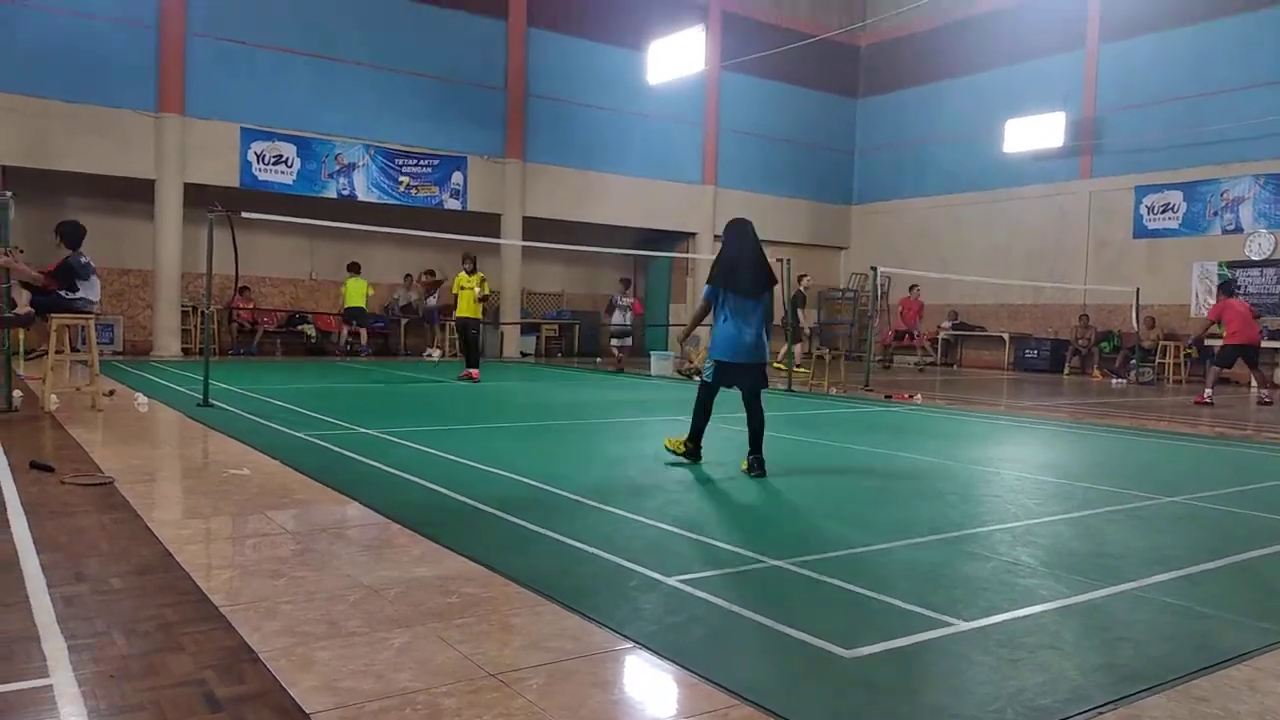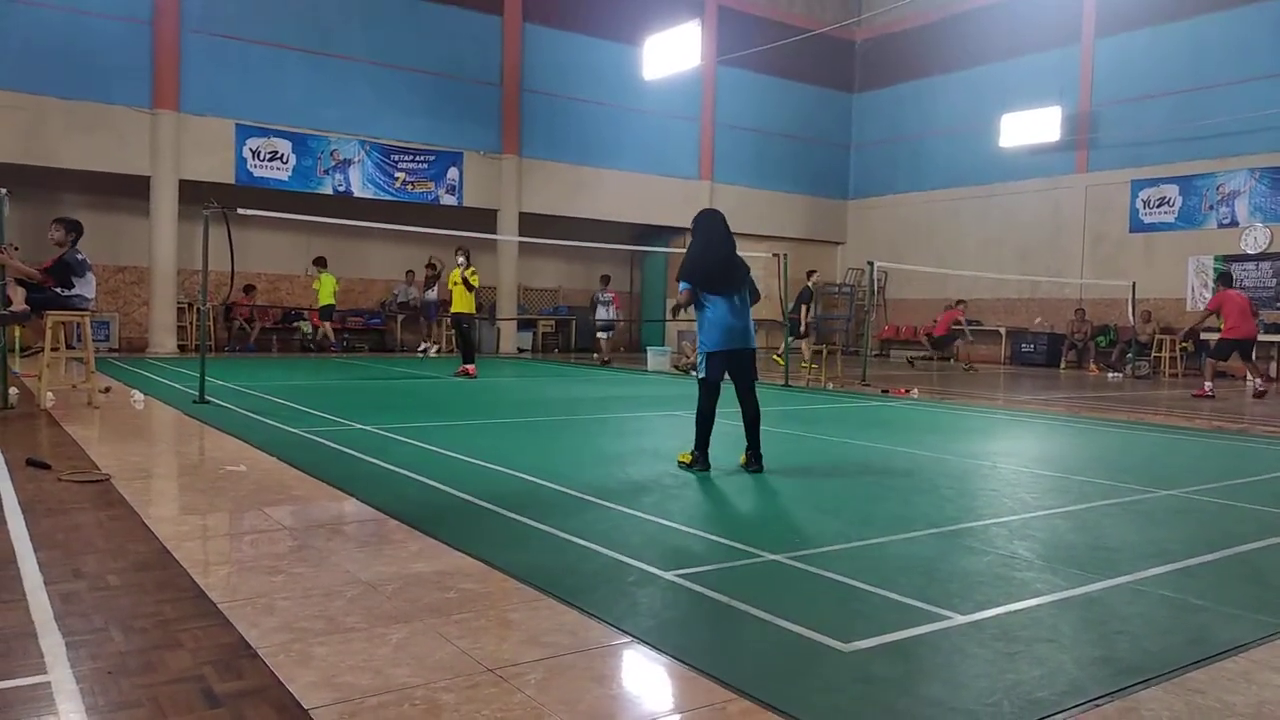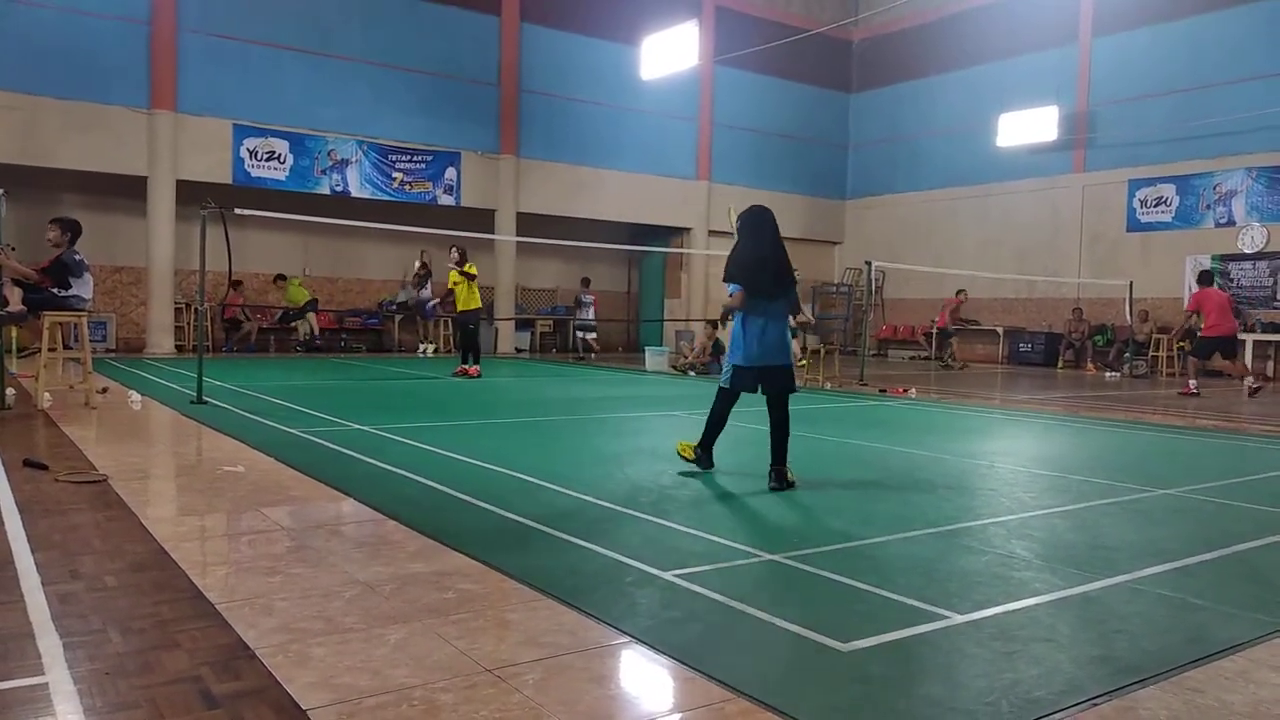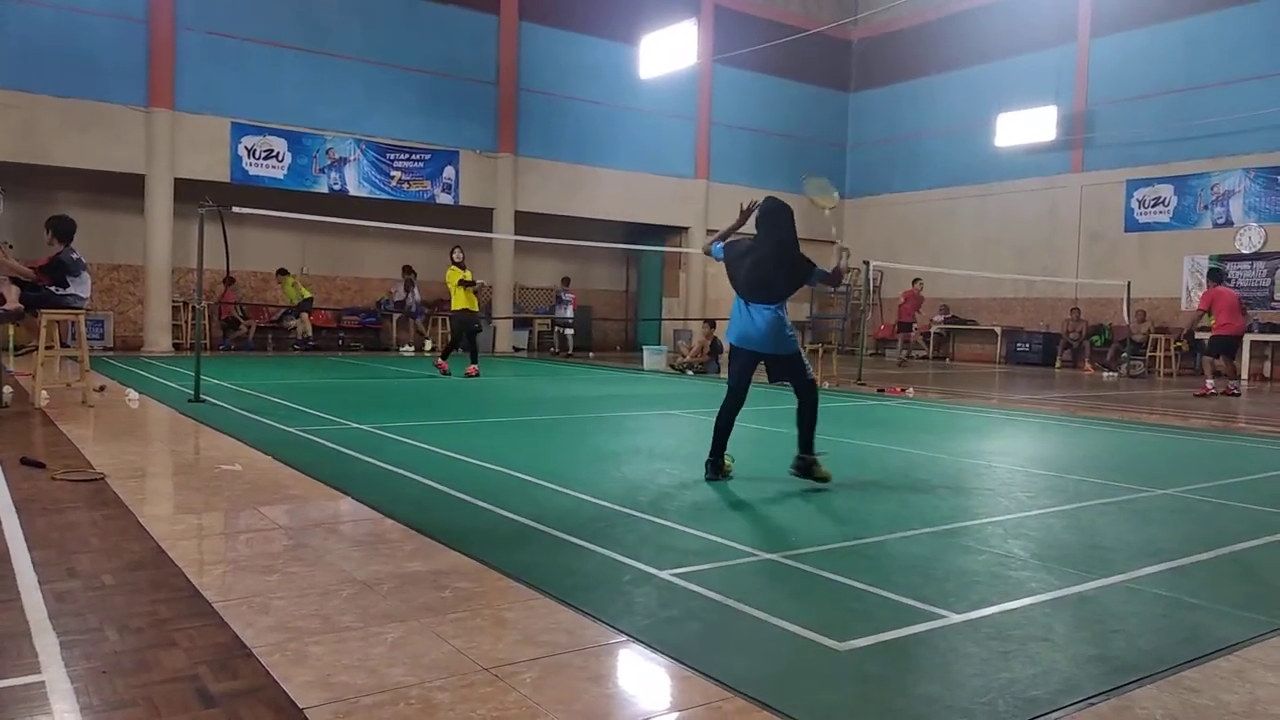
dt=0.7s
person 1, frame 1
left shoulder: (722, 269)
right shoulder: (762, 274)
left elbow: (704, 307)
right elbow: (768, 314)
left wrist: (686, 332)
right wrist: (766, 344)
left hip: (724, 345)
right hip: (754, 347)
left knee: (706, 393)
right knee: (752, 400)
left ankle: (692, 447)
right ankle: (755, 458)
person 1, frame 2
left shoulder: (694, 262)
right shoulder: (736, 262)
left elbow: (685, 298)
right elbow: (755, 297)
left wrist: (677, 305)
left hip: (713, 337)
right hip: (743, 336)
left knee: (708, 396)
right knee: (747, 396)
left ankle: (700, 455)
right ankle: (754, 455)
person 1, frame 3
left shoulder: (741, 259)
right shoulder: (782, 264)
left elbow: (739, 302)
right elbow: (794, 309)
left wrist: (727, 306)
left hip: (747, 348)
right hip: (778, 350)
left knee: (725, 400)
right knee: (778, 408)
left ankle: (703, 452)
right ankle: (778, 470)
person 1, frame 4
left shoulder: (740, 250)
right shoulder: (793, 260)
left elbow: (707, 247)
right elbow: (834, 280)
left wrist: (737, 223)
right wrist: (843, 259)
left hip: (742, 338)
right hip: (777, 338)
left knee: (733, 399)
right knee: (808, 394)
left ankle: (714, 462)
right ankle: (805, 458)
